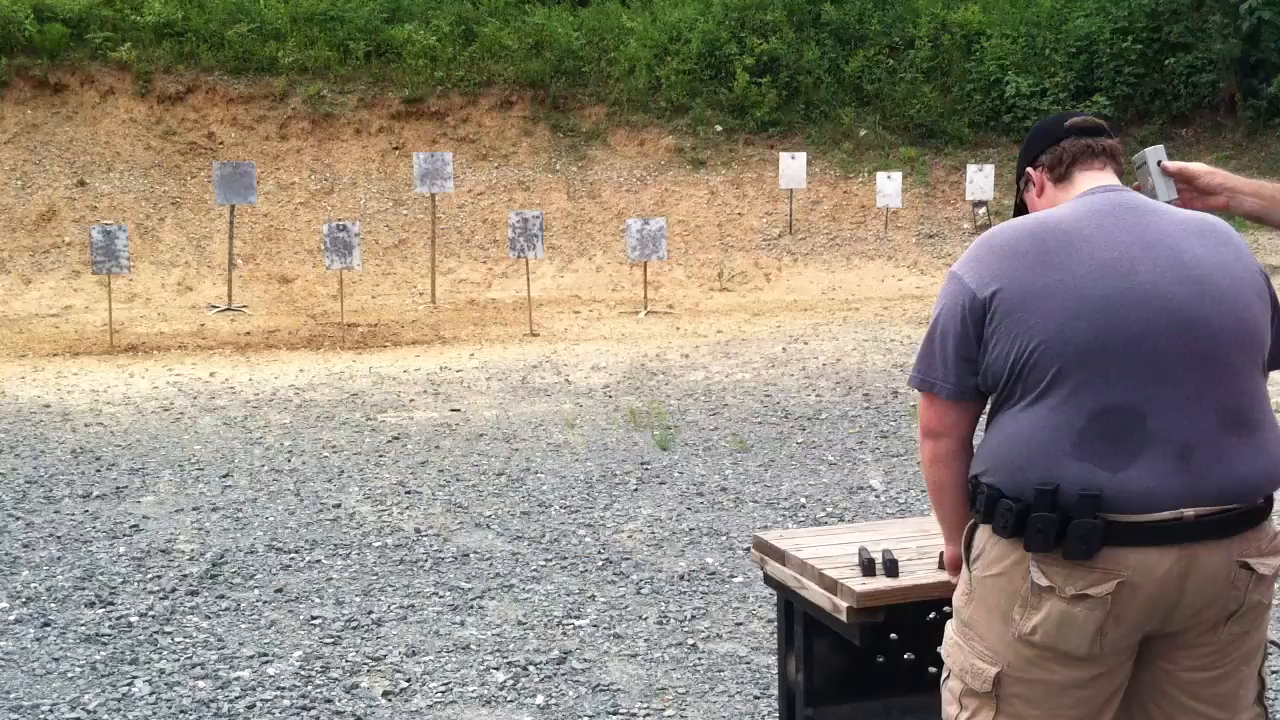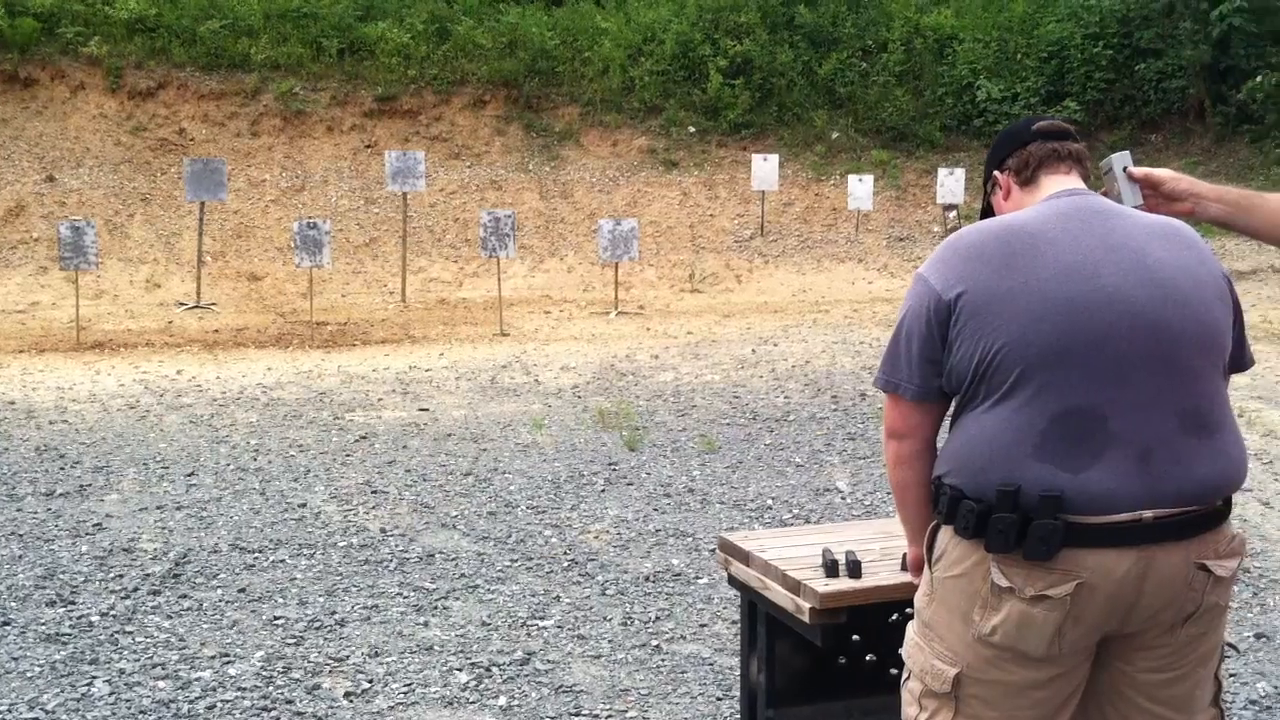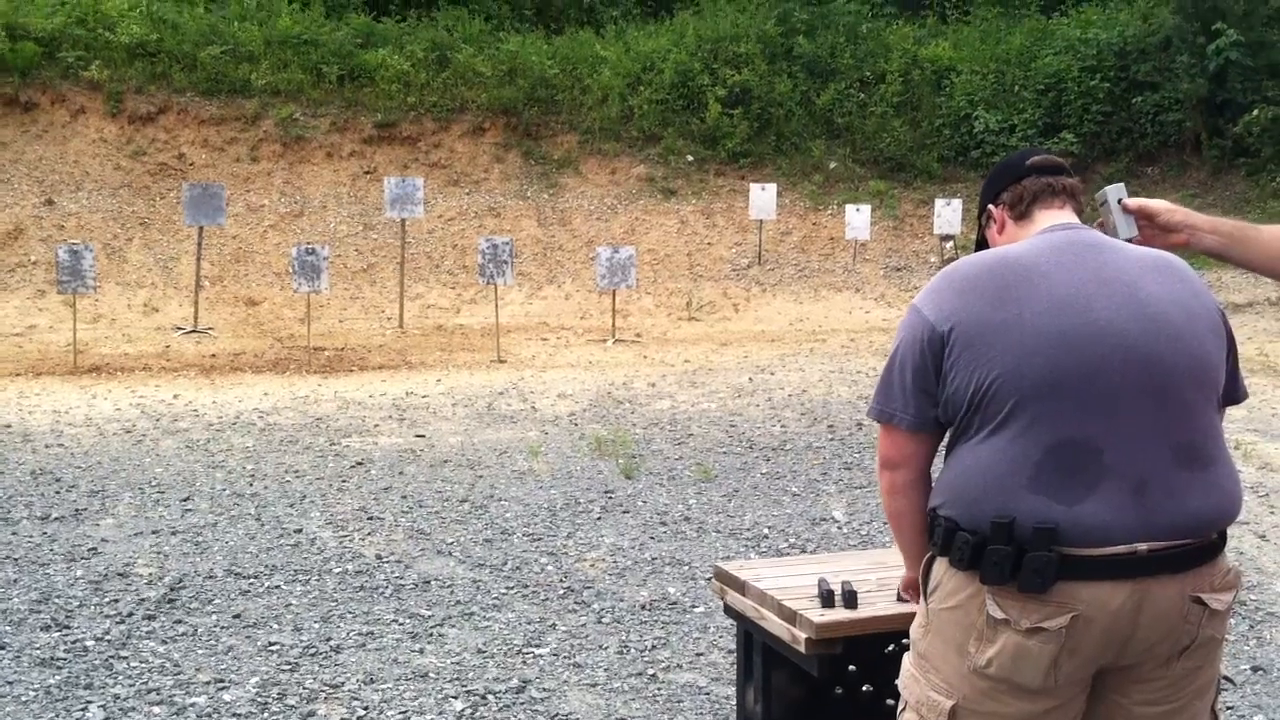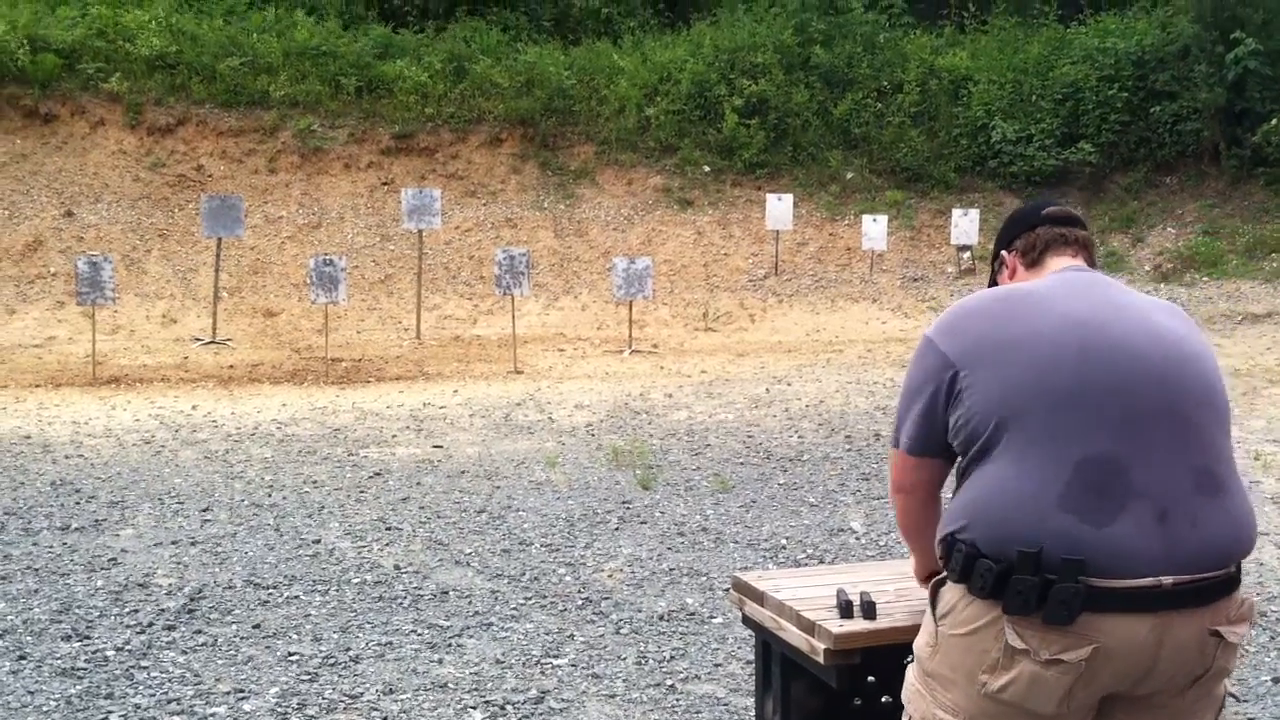
dt=0.4s
person 1, frame 1
left shoulder: (999, 257)
right shoulder: (1230, 247)
left elbow: (942, 433)
left wrist: (959, 541)
left hip: (1061, 565)
right hip: (1228, 556)
person 1, frame 2
left shoulder: (964, 259)
right shoulder: (1192, 252)
left elbow: (907, 434)
right elbow: (1205, 401)
left wrist: (923, 543)
left hip: (1021, 566)
right hip: (1186, 558)
person 1, frame 3
left shoulder: (956, 293)
right shoulder: (1187, 286)
left elbow: (900, 462)
right elbow: (1197, 432)
left wrist: (921, 567)
left hip: (1019, 596)
right hip: (1183, 588)
person 1, frame 4
left shoulder: (970, 325)
right shoulder: (1179, 326)
left elbow: (910, 483)
left wrist: (929, 561)
left hip: (1032, 622)
right hip: (1197, 615)
